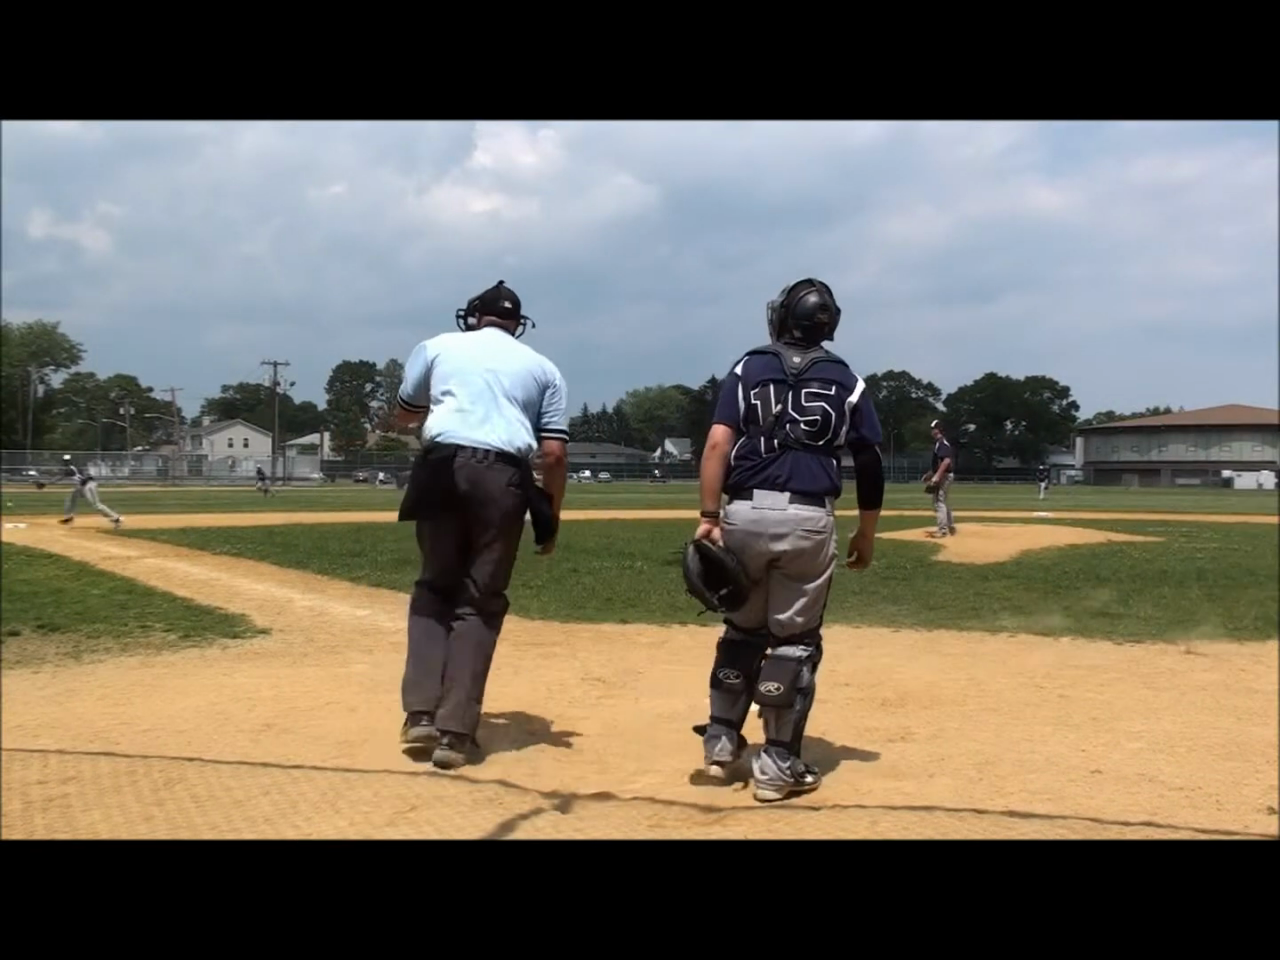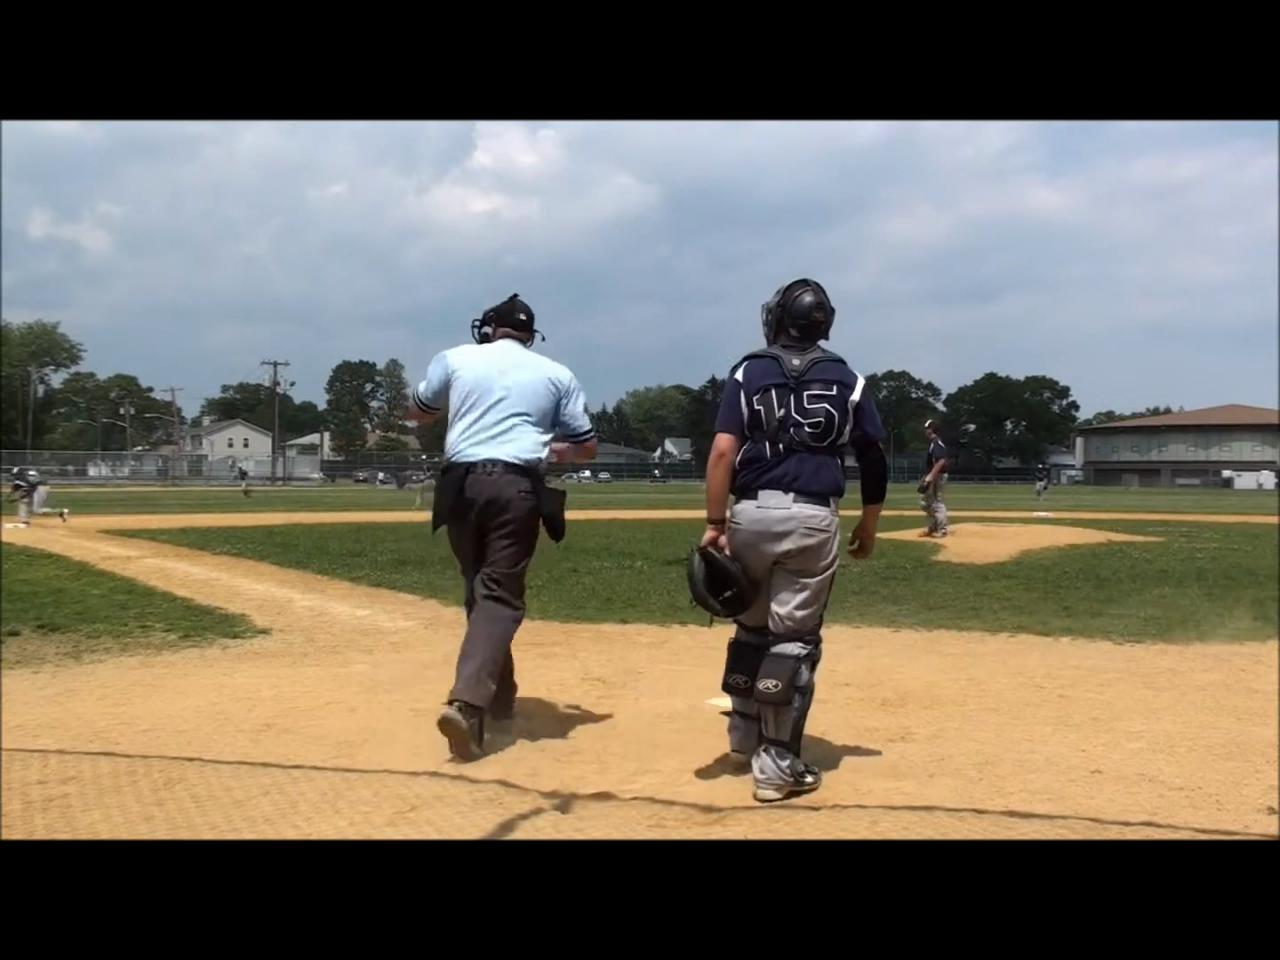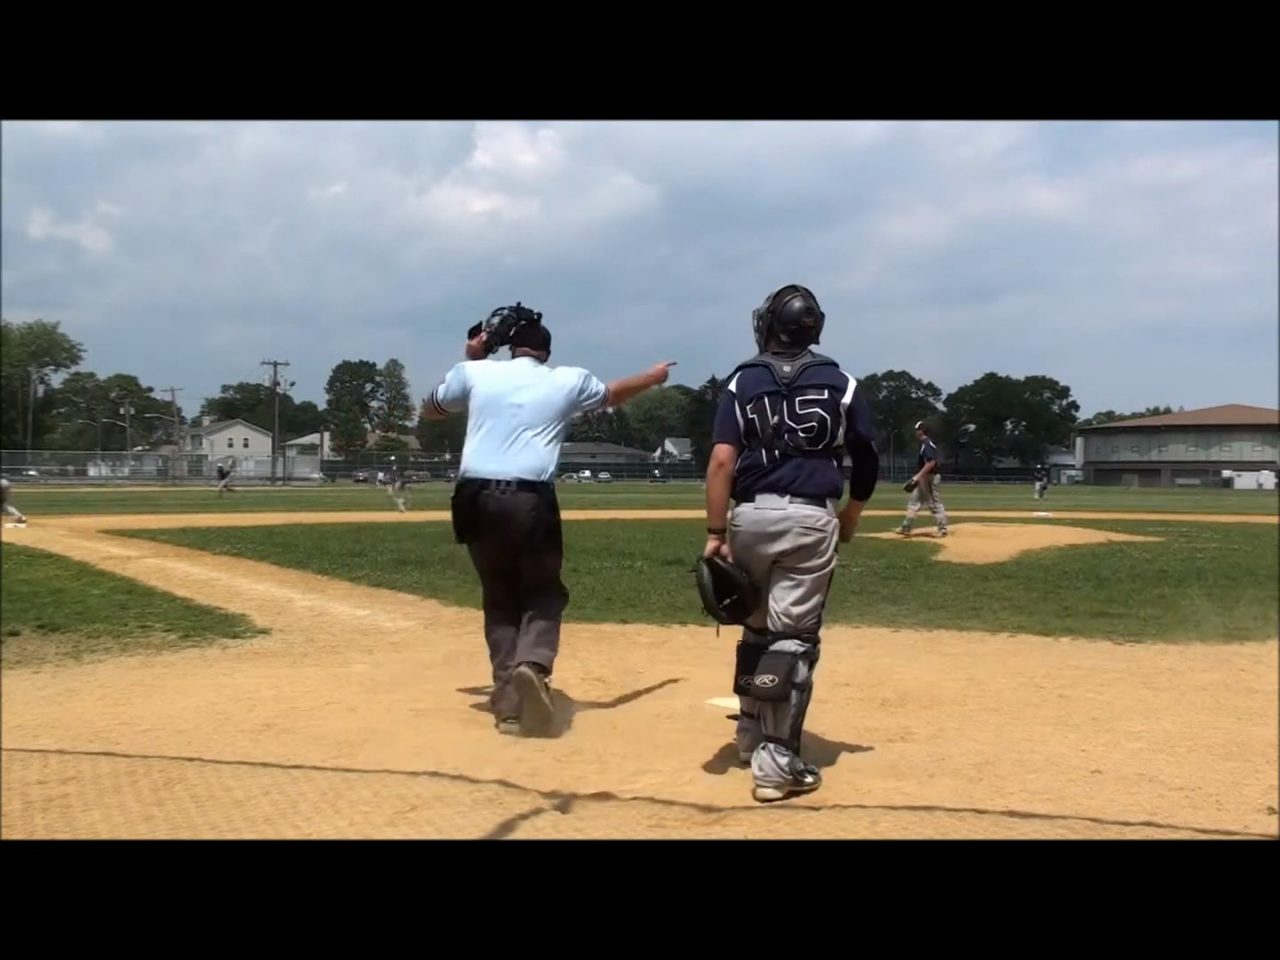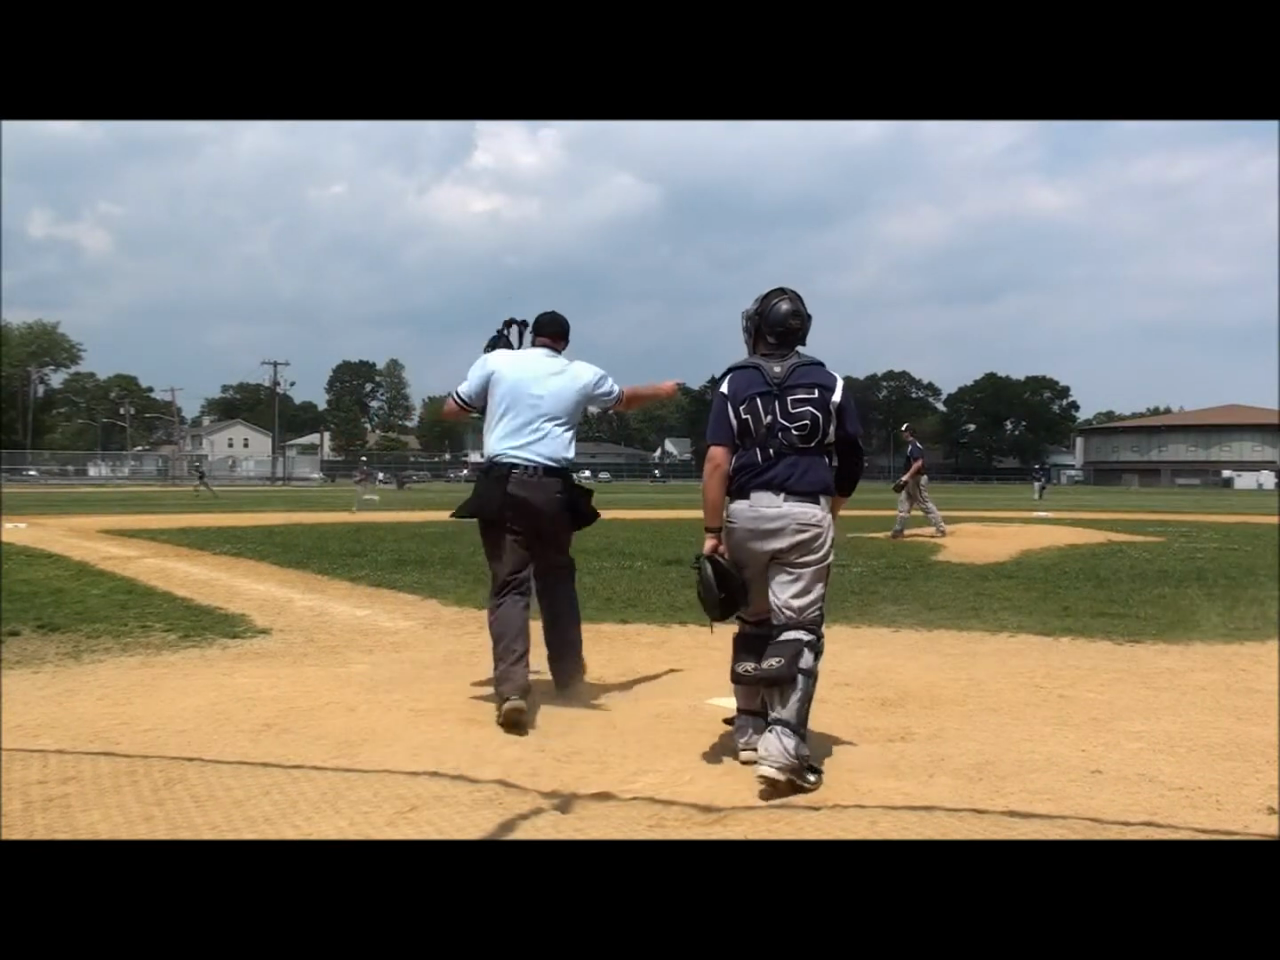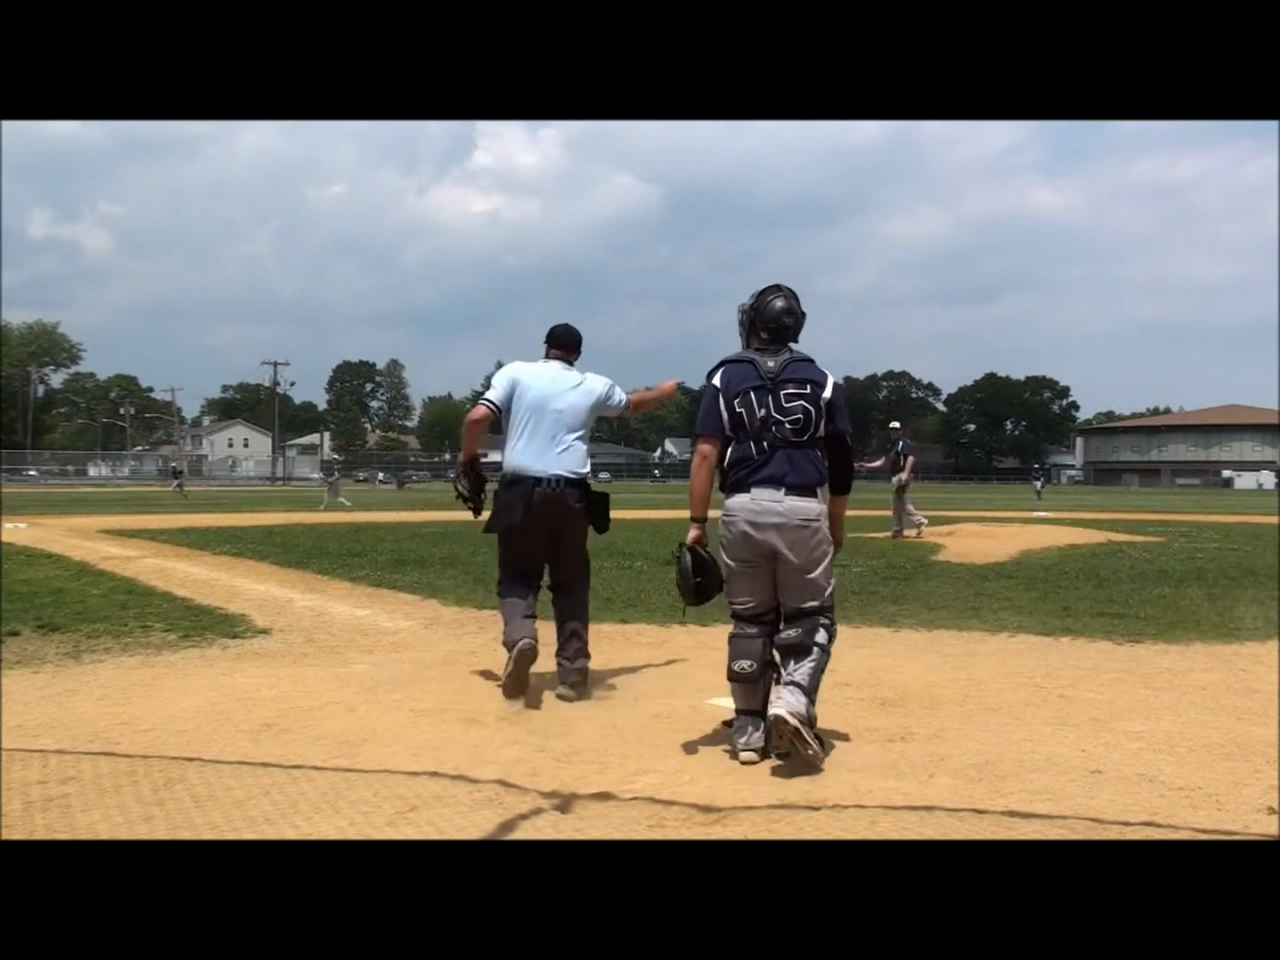
dt=0.2s
person 1, frame 1
left shoulder: (747, 369)
right shoulder: (846, 381)
left elbow: (718, 443)
right elbow: (870, 465)
left wrist: (708, 516)
right wrist: (867, 533)
left hip: (745, 514)
right hip: (808, 519)
left knee: (742, 633)
right knee: (796, 641)
left ankle: (720, 746)
right ankle: (777, 765)
person 1, frame 2
left shoulder: (747, 373)
right shoulder: (847, 380)
left elbow: (723, 452)
right elbow: (874, 461)
left wrist: (713, 523)
right wrist: (869, 524)
left hip: (751, 514)
right hip: (812, 518)
left knee: (750, 629)
right knee: (794, 638)
left ankle: (745, 735)
right ankle: (777, 765)
person 1, frame 3
left shoulder: (742, 381)
right shoulder: (840, 383)
left elbow: (722, 461)
right elbow: (866, 461)
left wrist: (715, 533)
right wrist: (851, 515)
left hip: (751, 517)
right hip: (810, 518)
left knee: (756, 628)
right knee: (792, 637)
left ankle: (752, 732)
right ankle: (777, 763)
person 1, frame 4
left shoulder: (733, 383)
right shoulder: (828, 382)
left elbow: (718, 462)
right elbow: (852, 459)
left wrist: (712, 532)
right wrist: (830, 508)
left hip: (747, 515)
right hip: (805, 515)
left knee: (753, 623)
right knee: (795, 630)
left ankle: (749, 731)
right ankle: (782, 748)
person 1, frame 5
left shoulder: (726, 376)
right shoulder: (819, 379)
left elbow: (706, 454)
right elbow: (842, 458)
left wrist: (697, 522)
right wrist: (836, 517)
left hip: (743, 509)
right hip: (803, 508)
left knee: (749, 619)
right knee: (810, 613)
left ankle: (748, 731)
right ankle: (793, 700)
person 2, frame 1
left shoulder: (435, 347)
right shoulder: (543, 368)
left elbow: (405, 416)
right elbow: (554, 454)
right wrist: (551, 518)
left hip: (444, 470)
right hip: (504, 479)
left knee: (435, 591)
right knee: (481, 605)
left ankle: (423, 714)
right ankle: (456, 733)
person 2, frame 2
left shoulder: (455, 358)
right shoulder: (557, 374)
left elbow: (417, 411)
right elbow: (587, 447)
right wrist: (562, 450)
left hip: (462, 485)
right hip: (517, 488)
left knee: (481, 591)
right knee: (499, 597)
left ankle: (494, 694)
right ankle: (467, 702)
person 2, frame 3
left shoulder: (474, 372)
right shoulder: (568, 380)
left elbow: (430, 410)
right elbow: (613, 394)
right wrist: (649, 377)
left hip: (477, 498)
right hip: (530, 499)
left knee: (501, 600)
right knee: (542, 594)
left ankle: (510, 702)
right ankle: (532, 666)
person 2, frame 4
left shoulder: (496, 361)
right shoulder: (584, 374)
left elbow: (451, 410)
right elbow: (625, 399)
right wrist: (661, 391)
left hip: (500, 484)
right hip: (552, 487)
left knee: (510, 587)
right knee: (555, 574)
left ankle: (512, 688)
right ankle: (565, 669)
person 2, frame 5
left shoulder: (515, 373)
right shoulder: (595, 385)
left elbow: (477, 418)
right elbow: (632, 405)
left wrist: (468, 457)
right wrist: (663, 393)
left hip: (520, 493)
right hip: (570, 494)
left knee: (518, 580)
right knee: (571, 581)
left ankle: (521, 637)
right ankle: (572, 673)
